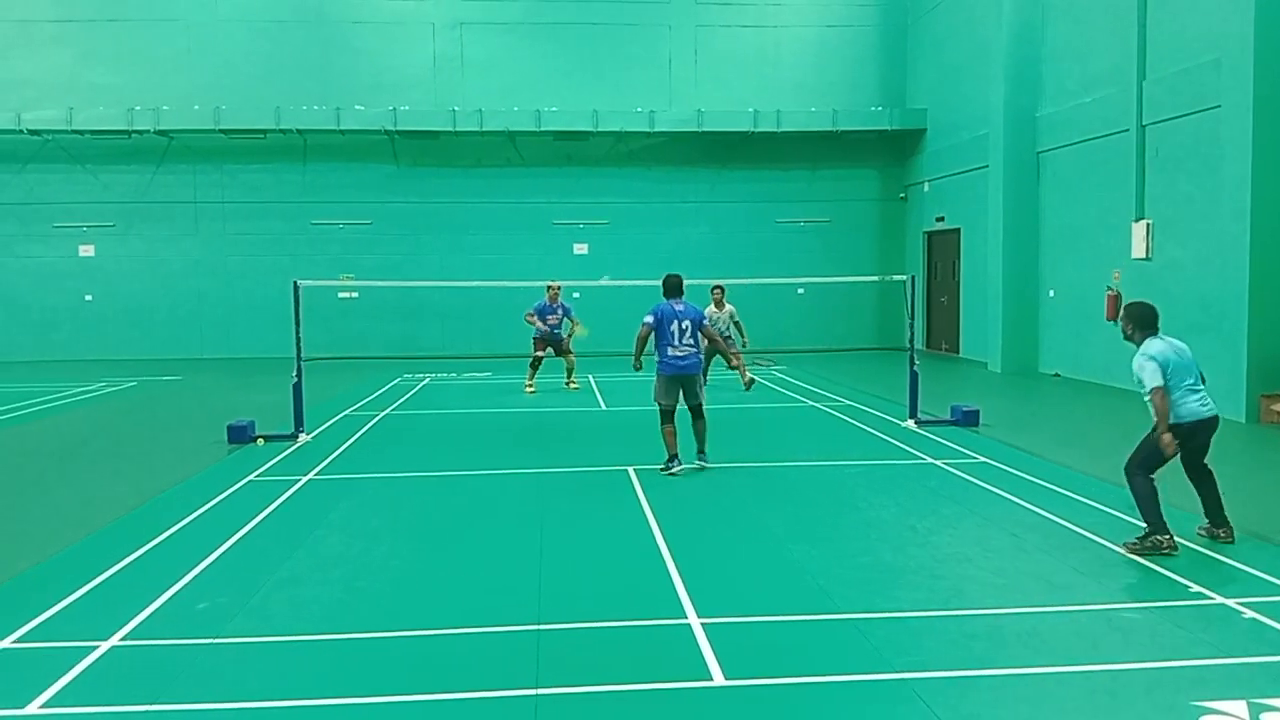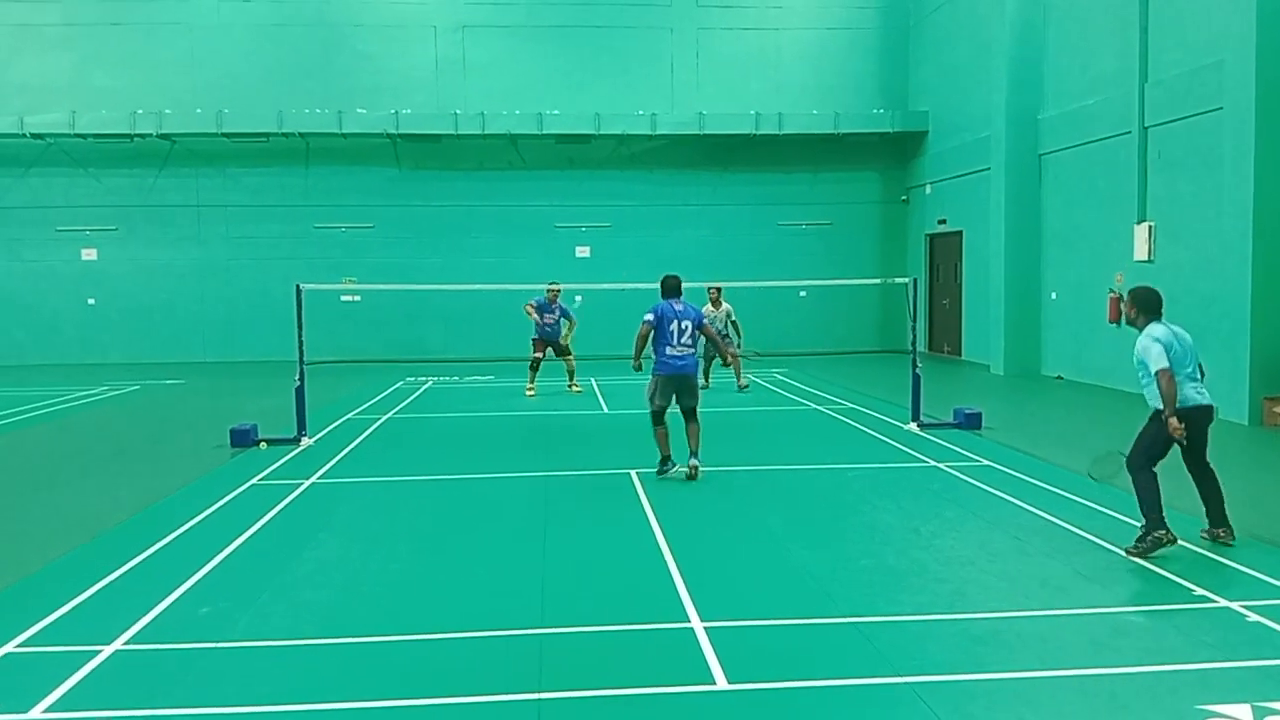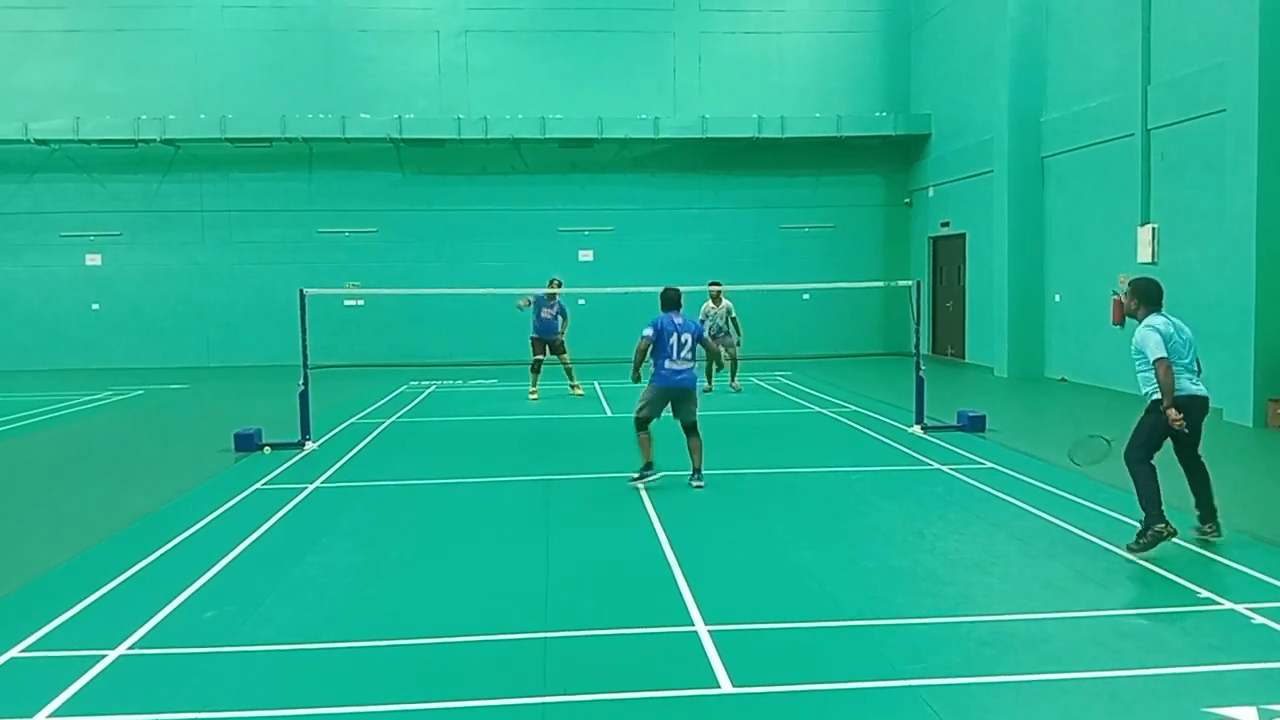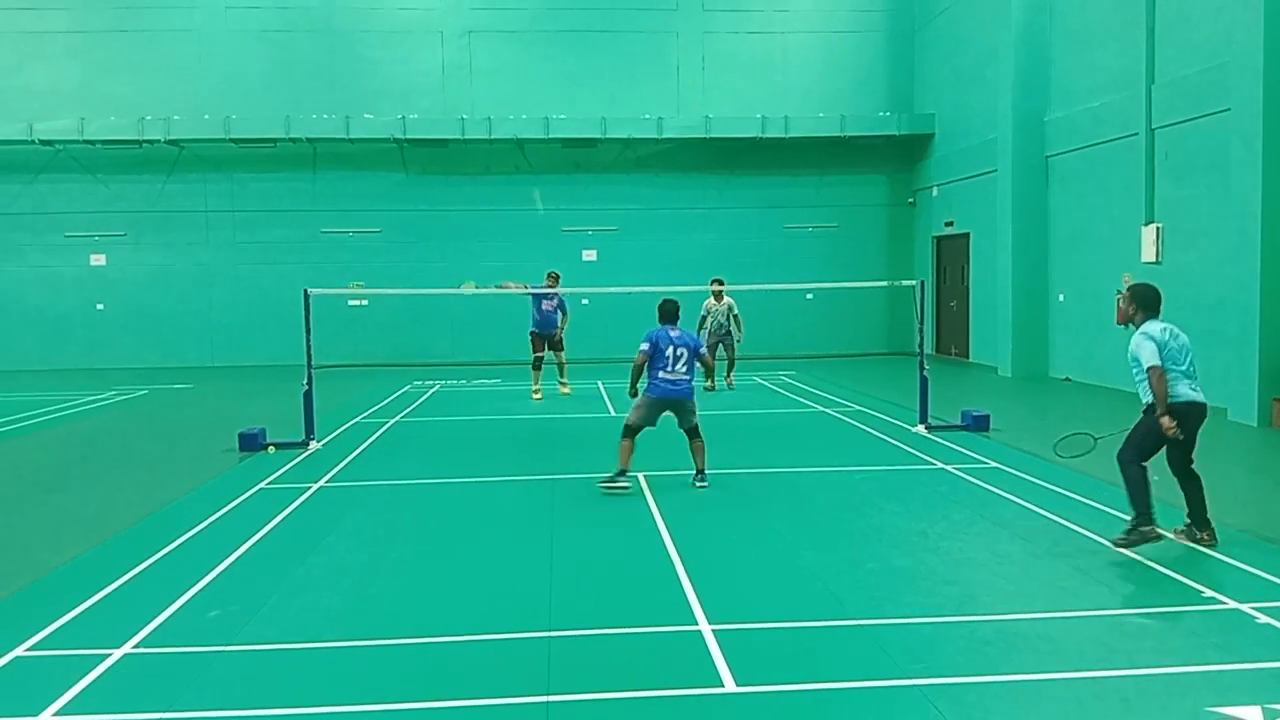
dt=0.1s
person 1, frame 1
left shoulder: (1145, 357)
right shoulder: (1176, 345)
left elbow: (1158, 395)
right elbow: (1200, 381)
left wrist: (1163, 433)
left hip: (1182, 424)
right hip: (1207, 418)
left knee: (1136, 470)
right knee: (1197, 467)
left ankle: (1158, 534)
right ankle: (1220, 526)
person 1, frame 2
left shoulder: (1148, 340)
right shoulder: (1177, 332)
left elbow: (1165, 376)
right elbow: (1199, 371)
left wrist: (1171, 416)
left hip: (1180, 411)
right hip: (1202, 406)
left knee: (1138, 463)
right knee: (1199, 464)
left ankle: (1157, 530)
right ankle: (1220, 527)
person 1, frame 3
left shoulder: (1147, 330)
right shoulder: (1177, 325)
left elbow: (1163, 367)
left wrist: (1169, 406)
left hip: (1174, 402)
right hip: (1197, 399)
left knee: (1136, 455)
right knee: (1190, 458)
left ankle: (1156, 523)
right ankle: (1209, 522)
person 1, frame 4
left shoulder: (1143, 337)
right shoulder: (1174, 332)
left elbow: (1157, 374)
left wrist: (1163, 414)
left hip: (1172, 408)
right hip: (1195, 405)
left knee: (1129, 457)
right knee: (1181, 465)
left ankle: (1143, 525)
right ankle: (1201, 528)
person 2, frame 1
left shoulder: (658, 310)
right shoulder: (695, 311)
left elbow: (643, 334)
right elbow: (713, 338)
left wrist: (637, 358)
right wrist: (728, 355)
left hip: (668, 370)
right hip: (693, 369)
left knee: (667, 415)
right knee: (697, 412)
left ankle: (674, 459)
right ankle: (701, 453)
person 2, frame 2
left shoulder: (658, 309)
right shoulder: (694, 311)
left elbow: (644, 333)
right elbow: (712, 336)
left wrist: (636, 358)
right wrist: (726, 352)
left hip: (664, 369)
right hip: (689, 369)
left knee: (657, 415)
right knee: (690, 415)
left ankle: (667, 460)
right ankle: (694, 456)
person 2, frame 3
left shoulder: (658, 322)
right shoulder: (695, 325)
left elbow: (642, 347)
right elbow: (713, 350)
left wrist: (635, 370)
right wrist: (718, 358)
left hip: (664, 382)
right hip: (688, 383)
left knee: (641, 421)
right knee: (690, 429)
left ankle: (648, 467)
right ankle: (697, 474)
person 2, frame 4
left shoulder: (653, 335)
right shoulder: (692, 337)
left elbow: (640, 362)
right elbow: (709, 365)
left wrist: (632, 387)
right wrist: (709, 375)
left hip: (657, 393)
right hip: (684, 394)
left knee: (629, 431)
right knee: (693, 432)
left ankle: (621, 475)
right ankle: (701, 474)
